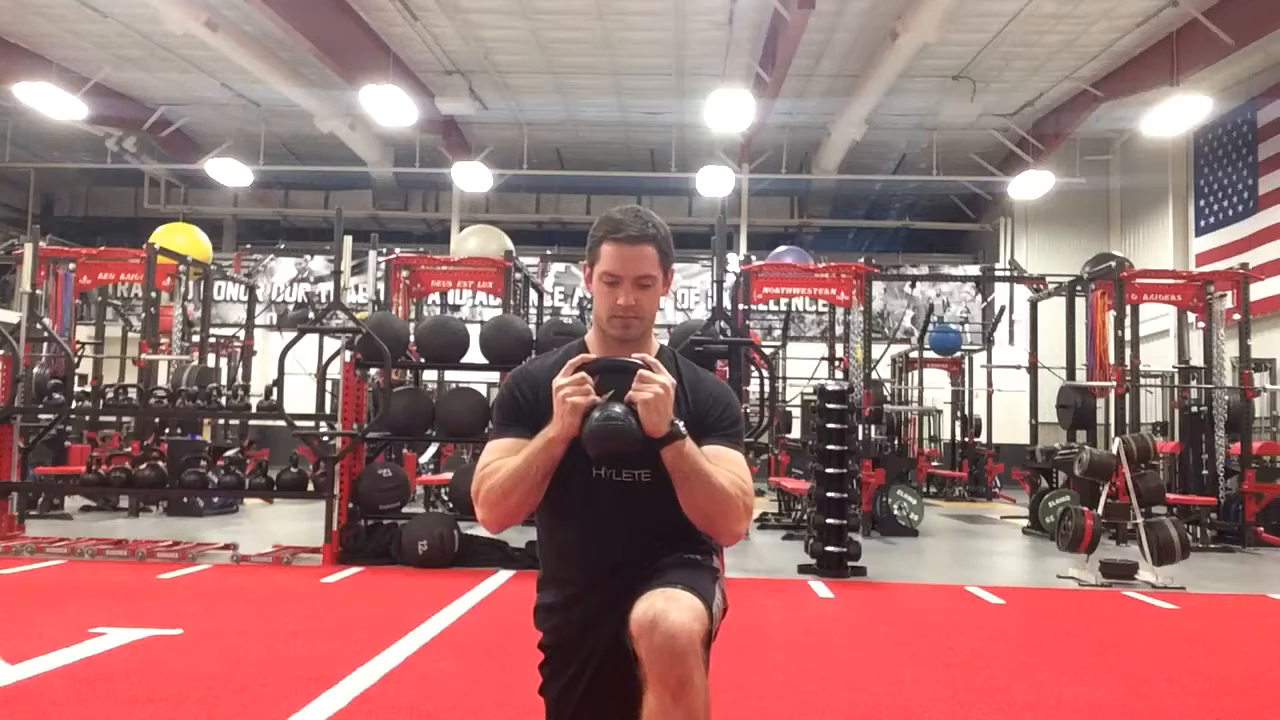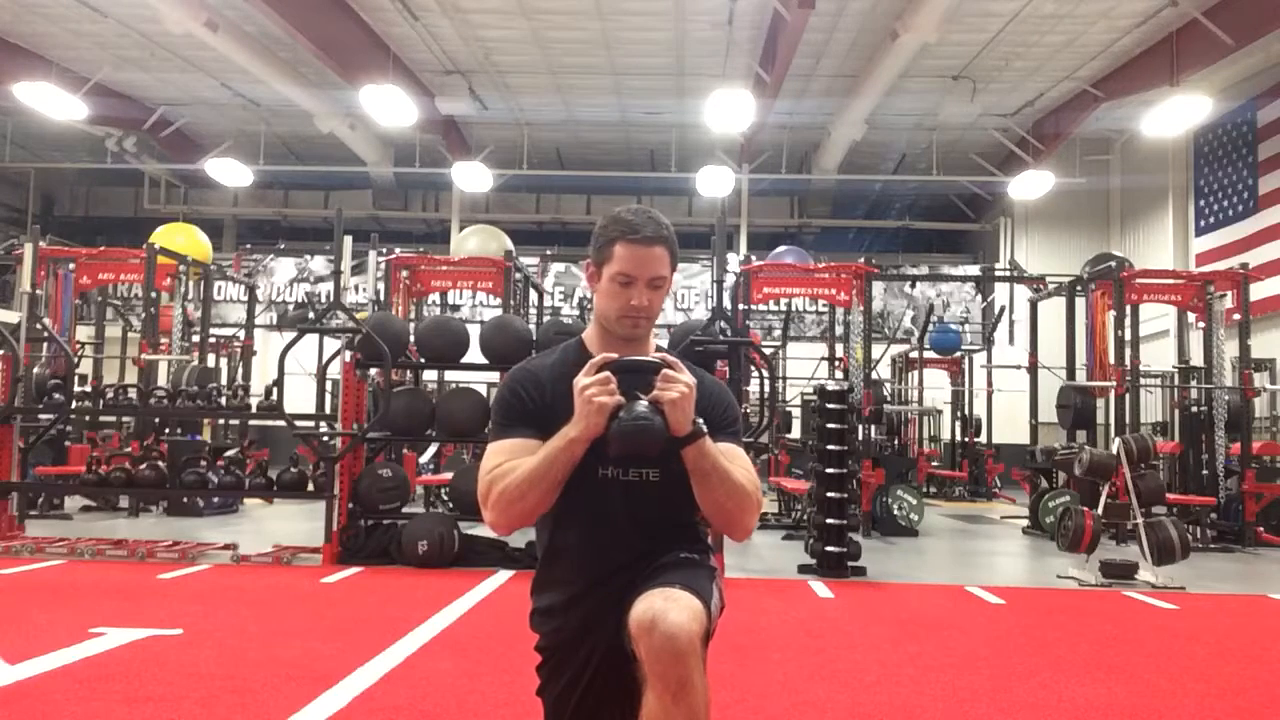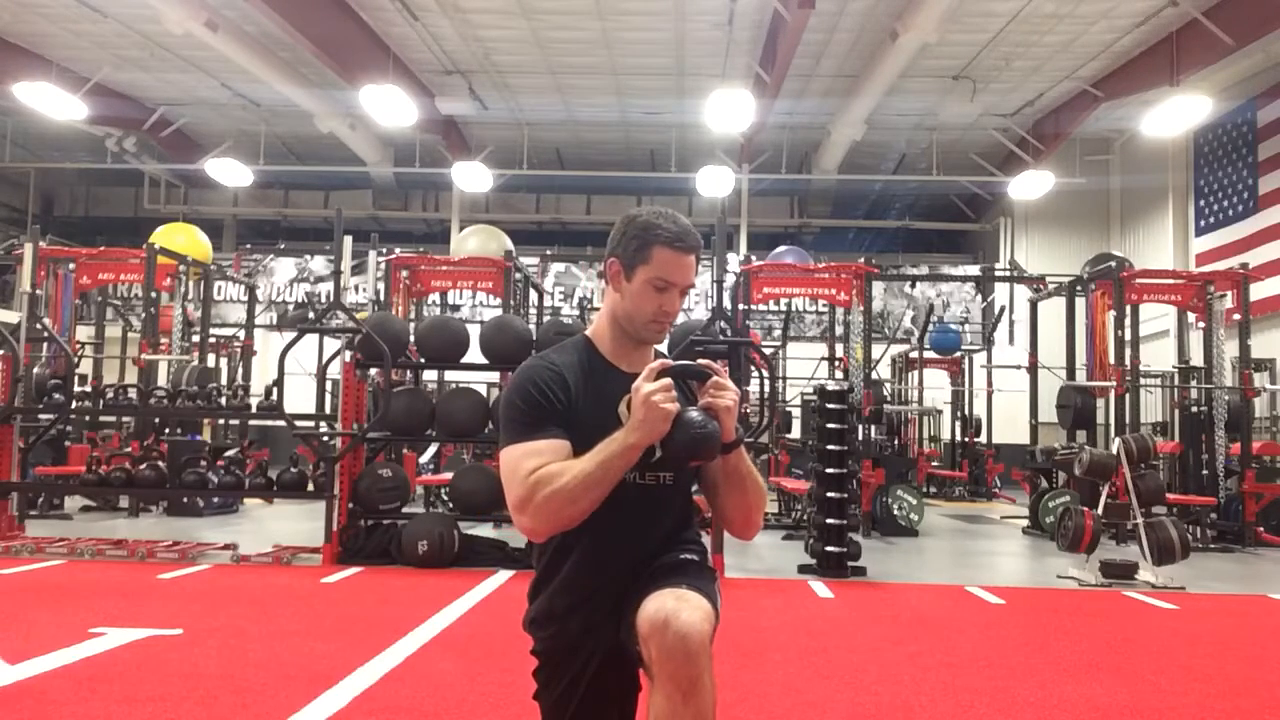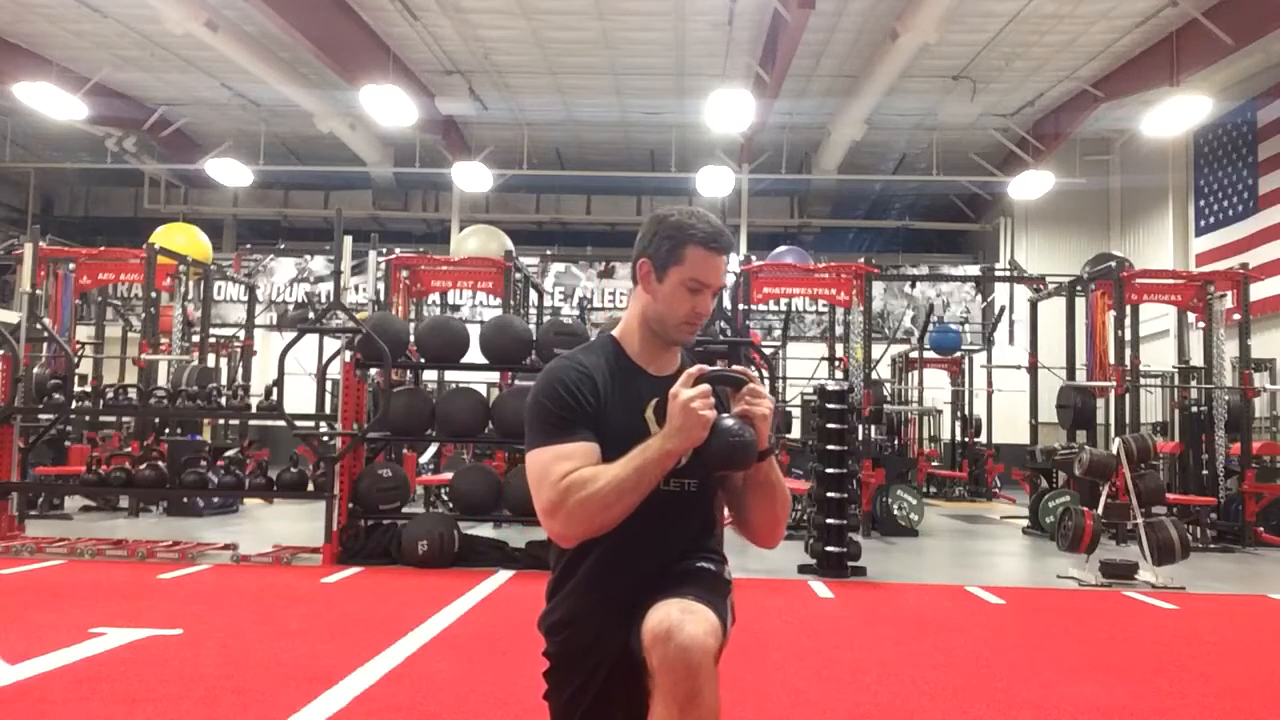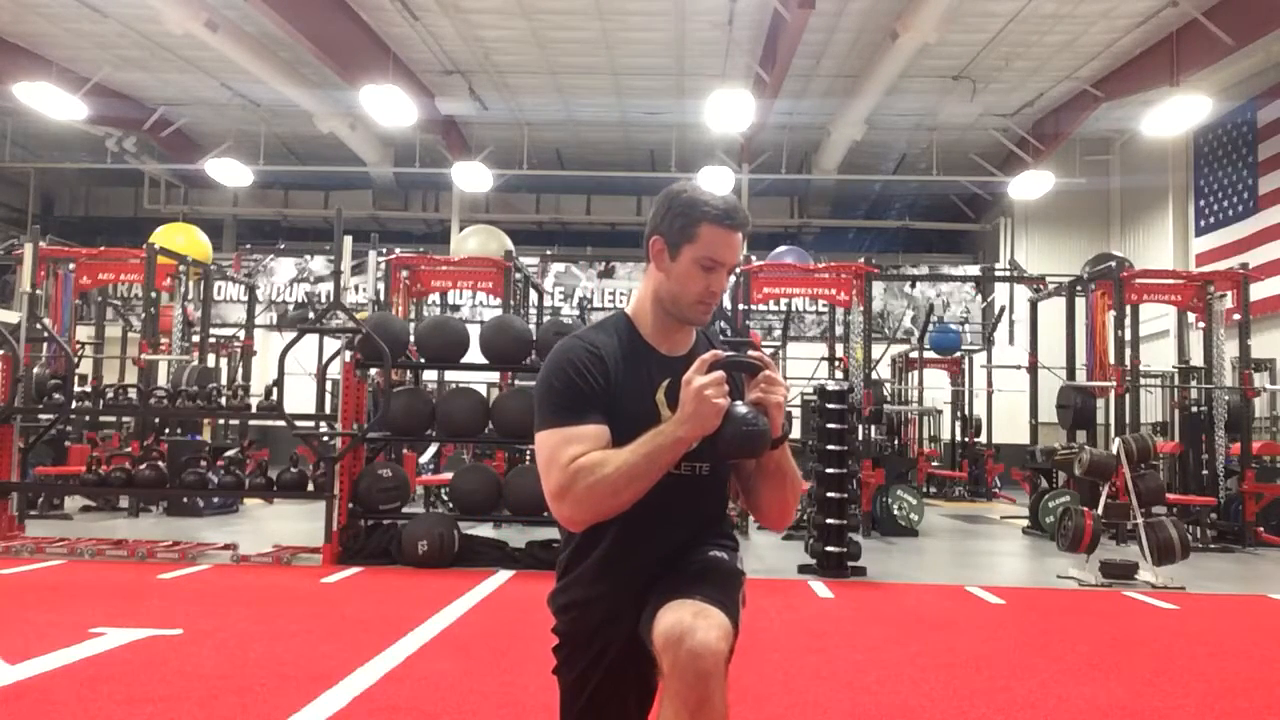
dt=1s
person 1, frame 1
left shoulder: (704, 392)
right shoulder: (534, 383)
left elbow: (732, 524)
right elbow: (492, 512)
left wrist: (668, 432)
right wrist: (559, 429)
left hip: (674, 575)
right hip: (574, 603)
left knee: (668, 629)
person 1, frame 2
left shoulder: (701, 390)
right shoulder: (534, 382)
left elbow: (741, 522)
right elbow: (499, 512)
left wrist: (690, 431)
right wrist: (581, 427)
left hip: (670, 572)
right hip: (573, 603)
left knee: (667, 630)
person 1, frame 3
right shoulder: (545, 379)
left elbow: (745, 523)
right elbow: (533, 514)
left wrist: (728, 438)
right wrist: (637, 432)
left hip: (668, 573)
right hip: (575, 607)
left knee: (679, 630)
person 1, frame 4
left shoulder: (713, 390)
right shoulder: (571, 380)
left elbow: (766, 533)
right elbow: (563, 518)
left wrist: (760, 446)
right wrist: (670, 441)
left hip: (686, 582)
right hip: (591, 609)
left knee: (681, 643)
person 1, frame 5
left shoulder: (727, 370)
right shoulder: (583, 358)
left elbow: (776, 515)
right elbow: (571, 502)
left wrist: (773, 432)
right wrist: (683, 427)
left hip: (697, 563)
right hip: (602, 589)
left knee: (696, 646)
